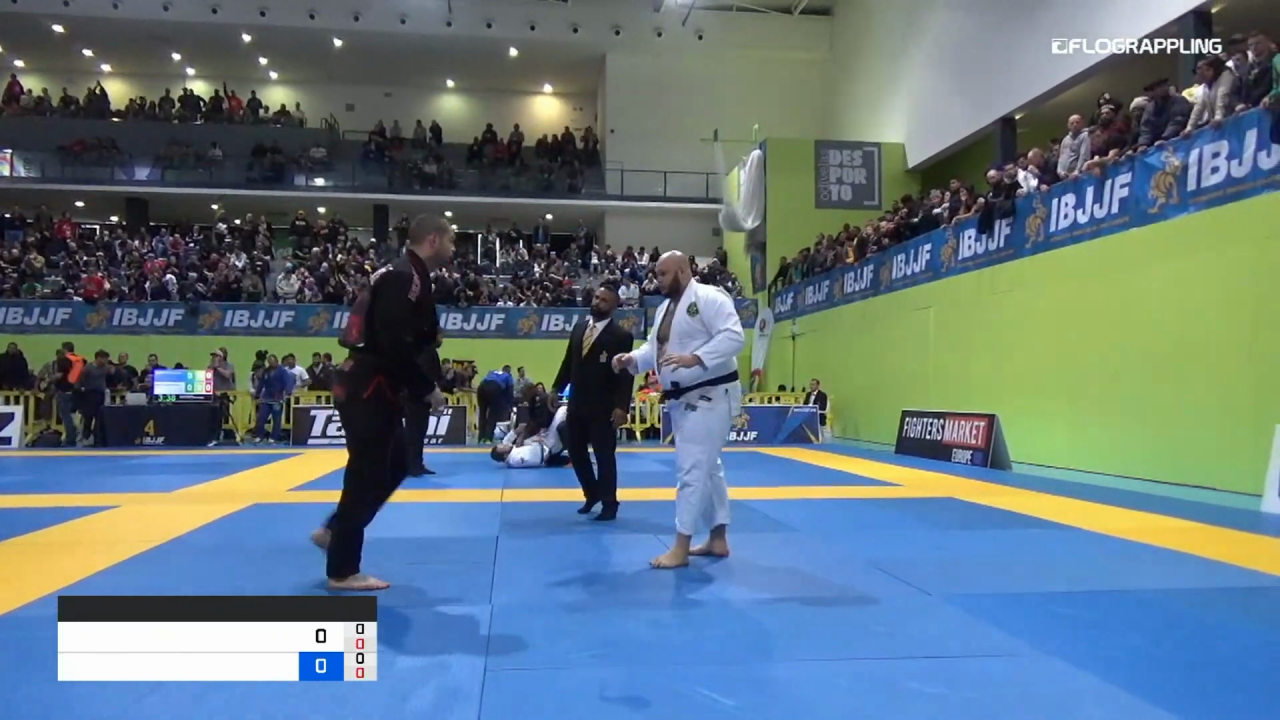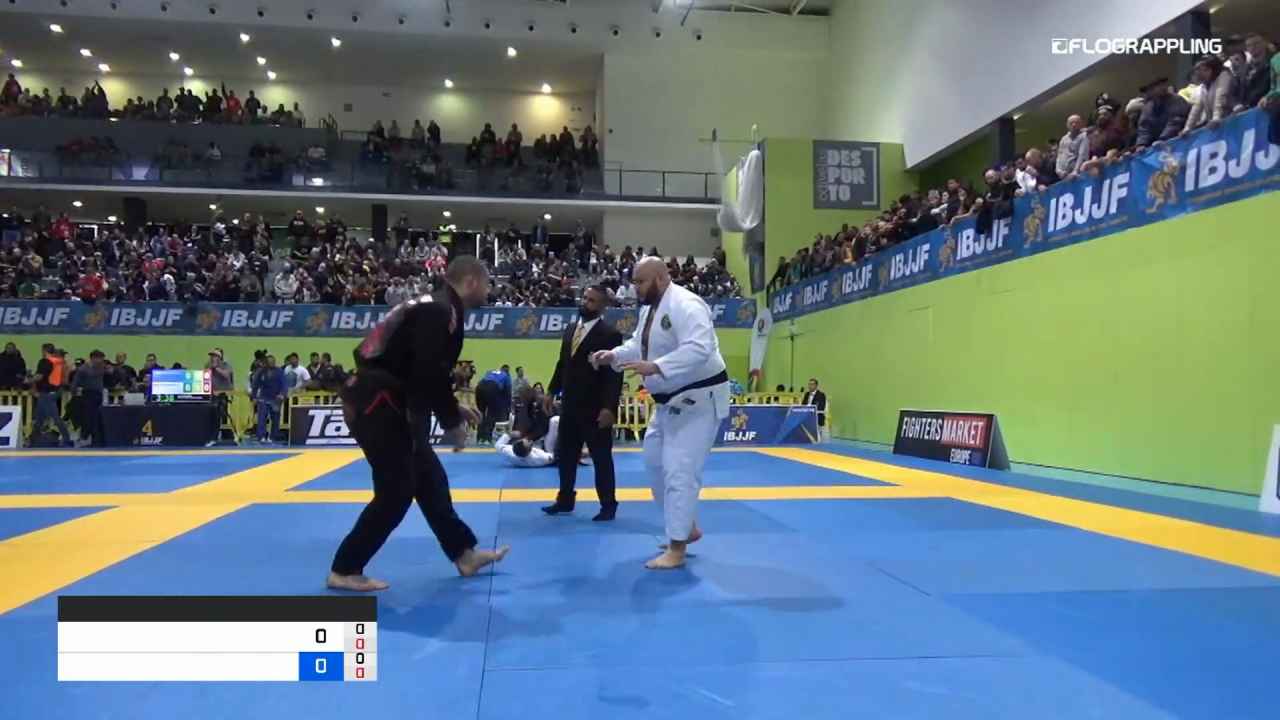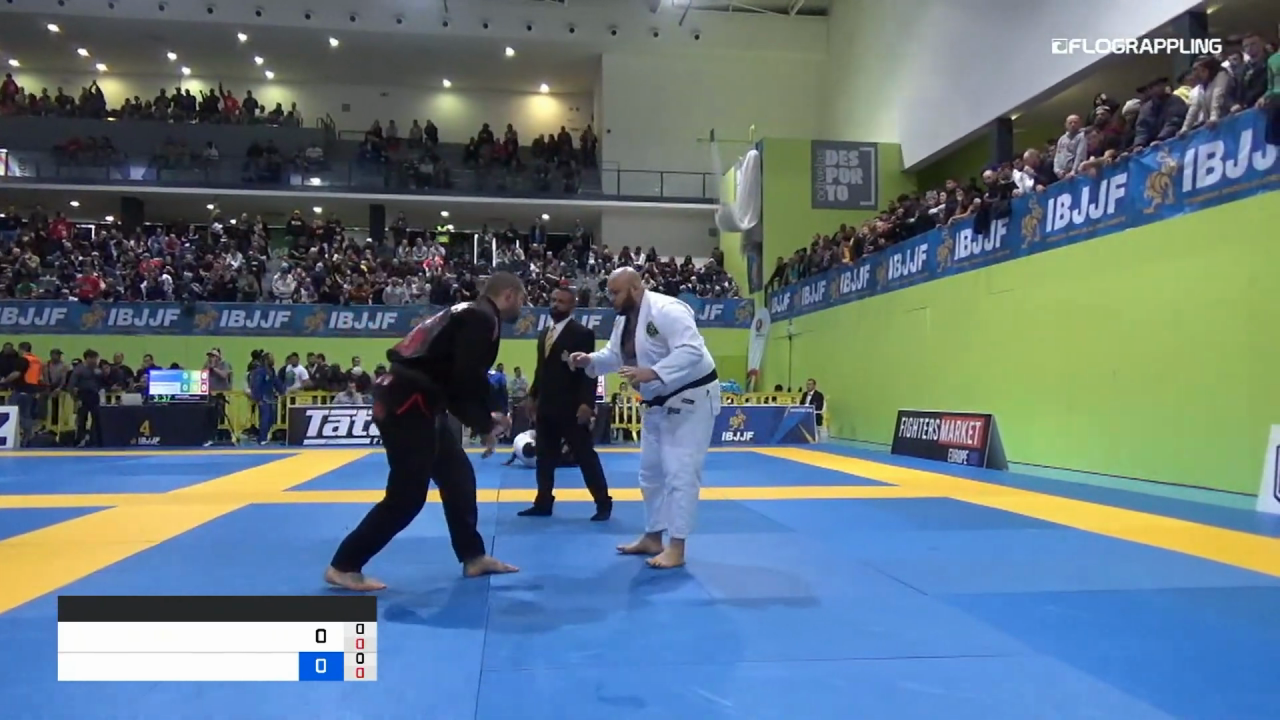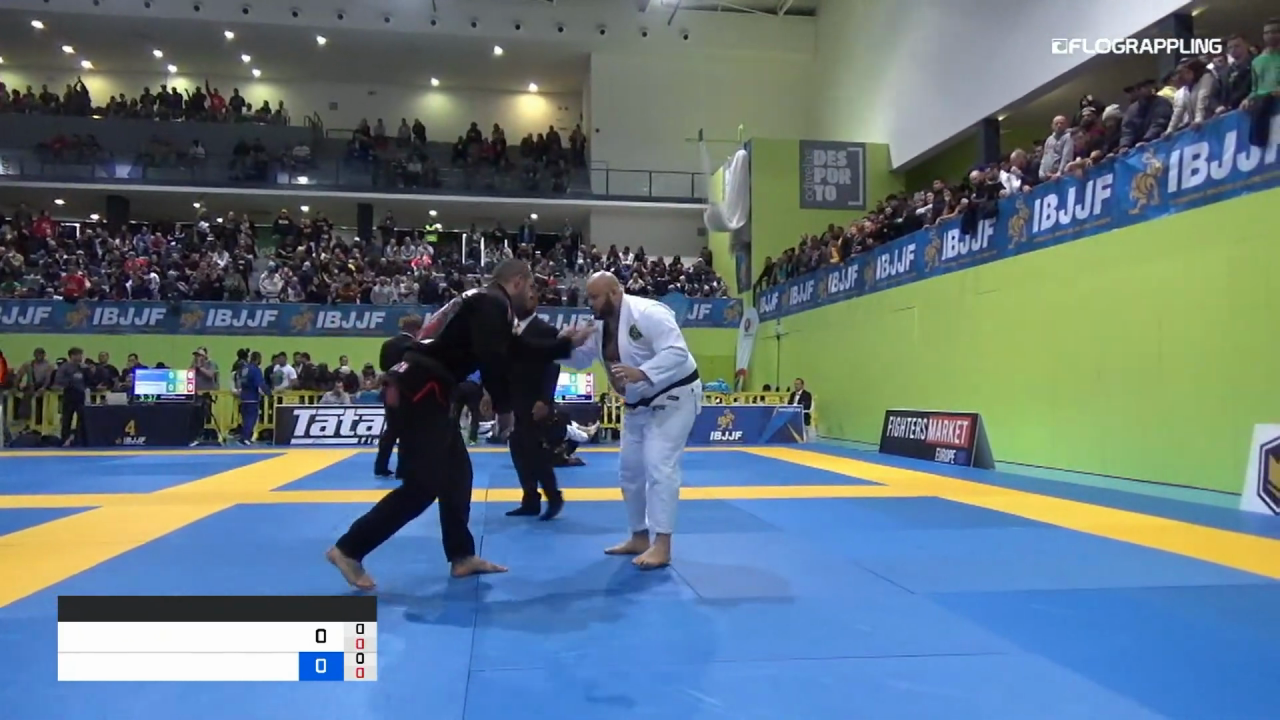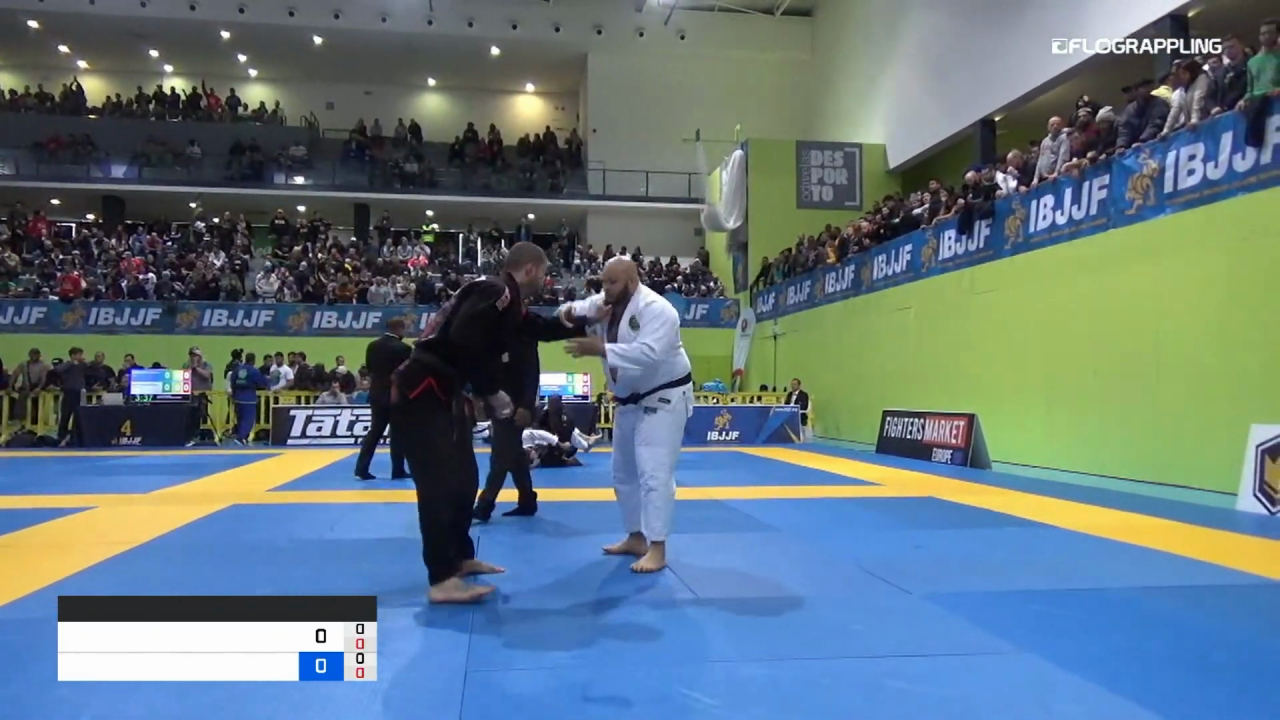
dt=0.3s
person 1, frame 1
left shoulder: (404, 276)
right shoulder: (403, 278)
right elbow: (394, 345)
left wrist: (421, 379)
right wrist: (426, 388)
left hip: (370, 386)
right hip: (370, 389)
left knee: (393, 468)
right knee: (369, 477)
left ankle: (335, 533)
right ankle: (342, 571)
person 1, frame 2
left shoulder: (434, 308)
right shoulder: (440, 312)
right elbow: (430, 373)
left wrist: (452, 408)
right wrist: (453, 421)
left hip: (385, 402)
right hip: (378, 405)
left knee: (430, 479)
right knee: (395, 491)
left ankle: (465, 554)
right ankle: (345, 570)
person 1, frame 3
left shoulder: (469, 315)
right shoulder: (483, 320)
right elbow: (470, 378)
left wrist: (485, 415)
right wrist: (486, 425)
left hip: (414, 401)
right hip: (408, 403)
left knee: (459, 478)
right knee: (406, 495)
left ankle: (474, 557)
right ankle: (344, 566)
person 1, frame 4
left shoulder: (482, 304)
right shoulder: (495, 305)
left elbow: (512, 351)
right elbow: (490, 357)
left wrist: (567, 344)
right wrist: (504, 408)
left hip: (420, 387)
right hip: (420, 390)
left knee: (456, 474)
right knee: (424, 482)
left ankle: (461, 556)
right ankle: (349, 550)
person 1, frame 5
left shoulder: (507, 299)
right shoulder: (496, 292)
right elbow: (463, 340)
right wrist: (491, 391)
left hip: (441, 391)
right hip: (424, 390)
left knee: (463, 477)
right knee: (440, 482)
left ankle: (460, 557)
right ankle: (443, 580)
person 2, frame 1
left shoulder: (710, 298)
right shoulder: (666, 307)
left elbow: (733, 337)
right elbow: (655, 346)
left wrist: (695, 358)
right wrist: (632, 359)
left hip: (710, 396)
right hip: (682, 397)
left knee: (694, 469)
right knee: (707, 468)
left ankle: (681, 547)
right ankle: (718, 539)
person 2, frame 2
left shoulder: (686, 306)
right shoulder: (650, 309)
left elbow: (697, 350)
right elbow: (639, 344)
left wrist: (654, 367)
right wrist: (613, 355)
left hip: (698, 398)
right hip: (673, 399)
left knee: (680, 471)
right knee: (655, 461)
left ankle: (676, 548)
right ankle: (685, 527)
person 2, frame 3
left shoulder: (666, 310)
right shoulder: (624, 320)
left elbow: (692, 351)
right elbow: (613, 356)
left wrist: (654, 372)
right wrist: (589, 361)
left hip: (690, 397)
right hip: (658, 404)
left knee: (680, 472)
right knee: (651, 471)
left ankle: (676, 547)
right ankle: (653, 537)
person 2, frame 4
left shoulder: (649, 314)
right shoulder: (600, 324)
left elbow: (676, 352)
right elbow: (581, 357)
left wrist: (642, 373)
left hip: (673, 397)
right hip: (639, 405)
left knee: (660, 466)
right knee: (630, 471)
left ankle: (661, 544)
right ankle: (639, 537)
person 2, frame 5
left shoulder: (656, 309)
right shoulder: (607, 301)
left elbow: (649, 354)
right elbow: (577, 310)
left wrist: (600, 348)
right wrist: (568, 313)
left hip: (663, 400)
right hip: (629, 401)
left knee: (654, 472)
right knee: (624, 473)
left ankle: (656, 549)
right ankle: (637, 537)
person 3, frame 1
left shoulder: (620, 336)
right shoulder: (578, 329)
left elbow: (625, 374)
right elbow: (568, 362)
left wrist: (621, 407)
right wrist: (557, 389)
left hip: (603, 407)
right hip: (577, 404)
left knee: (604, 455)
right knee: (576, 452)
left ankle: (609, 504)
right ankle: (593, 493)
person 3, frame 2
left shoulder: (609, 335)
right shoulder: (571, 330)
left elbow: (614, 374)
left wrist: (609, 407)
right wrist: (552, 391)
left hip: (594, 408)
right hip: (570, 405)
left knee: (601, 456)
right knee: (564, 453)
left ankle: (608, 504)
right ankle: (565, 500)
person 3, frame 3
left shoulder: (582, 334)
right shoulder: (545, 333)
left wrist: (587, 404)
right wrist: (533, 397)
left hip: (571, 408)
right hip: (547, 407)
left knee: (585, 455)
right knee: (544, 456)
left ankle: (603, 503)
right ankle: (543, 502)
person 3, frame 4
left shoulder: (545, 331)
left elbow: (551, 368)
left wrist: (544, 401)
left hip: (534, 404)
right hip: (512, 403)
left knee: (534, 450)
right knee: (519, 453)
left ankle: (554, 497)
right ankle: (531, 500)
person 3, frame 5
left shoulder: (524, 332)
left elbow: (531, 373)
left wrist: (525, 406)
left hip: (516, 406)
left knee: (502, 454)
right knee: (513, 454)
left ankle: (485, 506)
right ankle: (527, 502)
